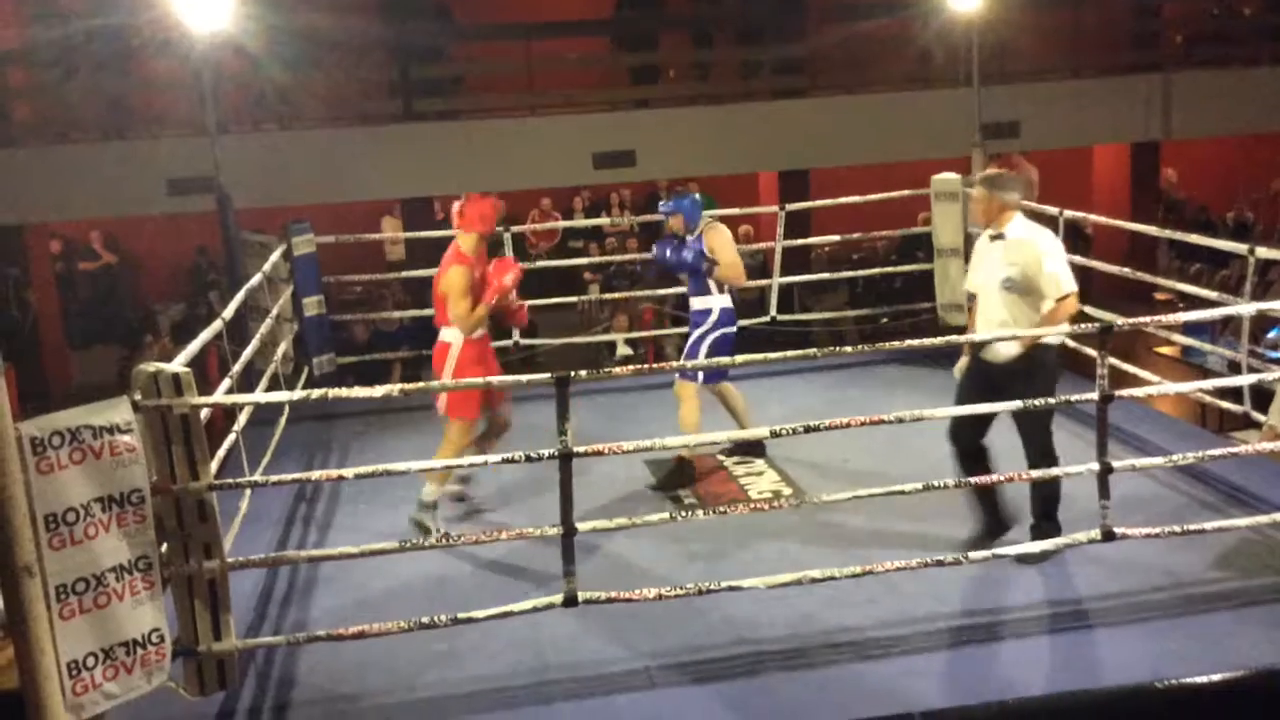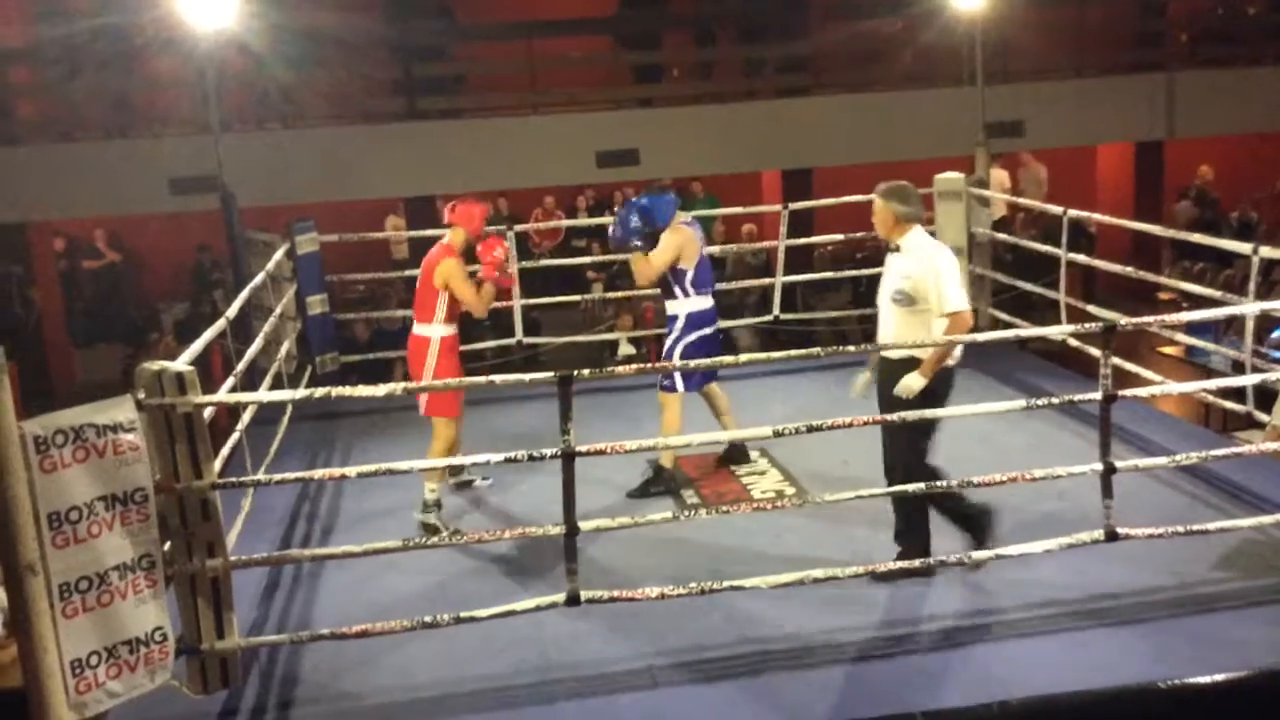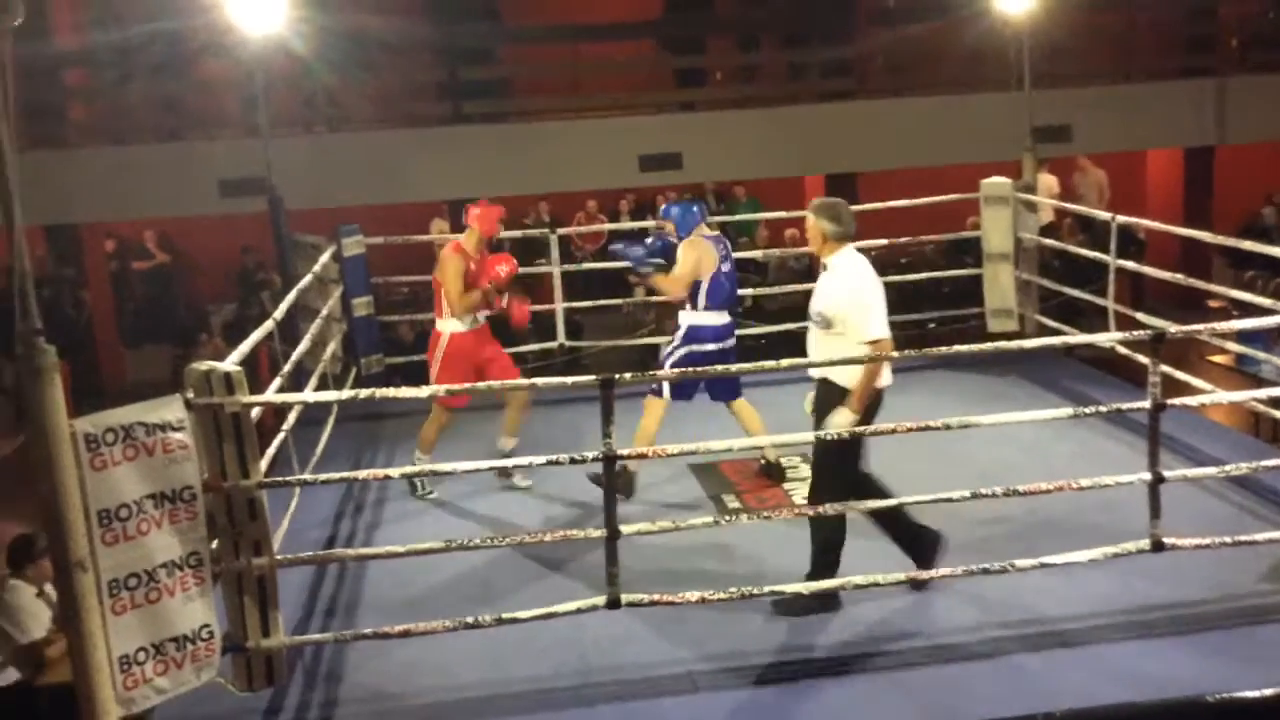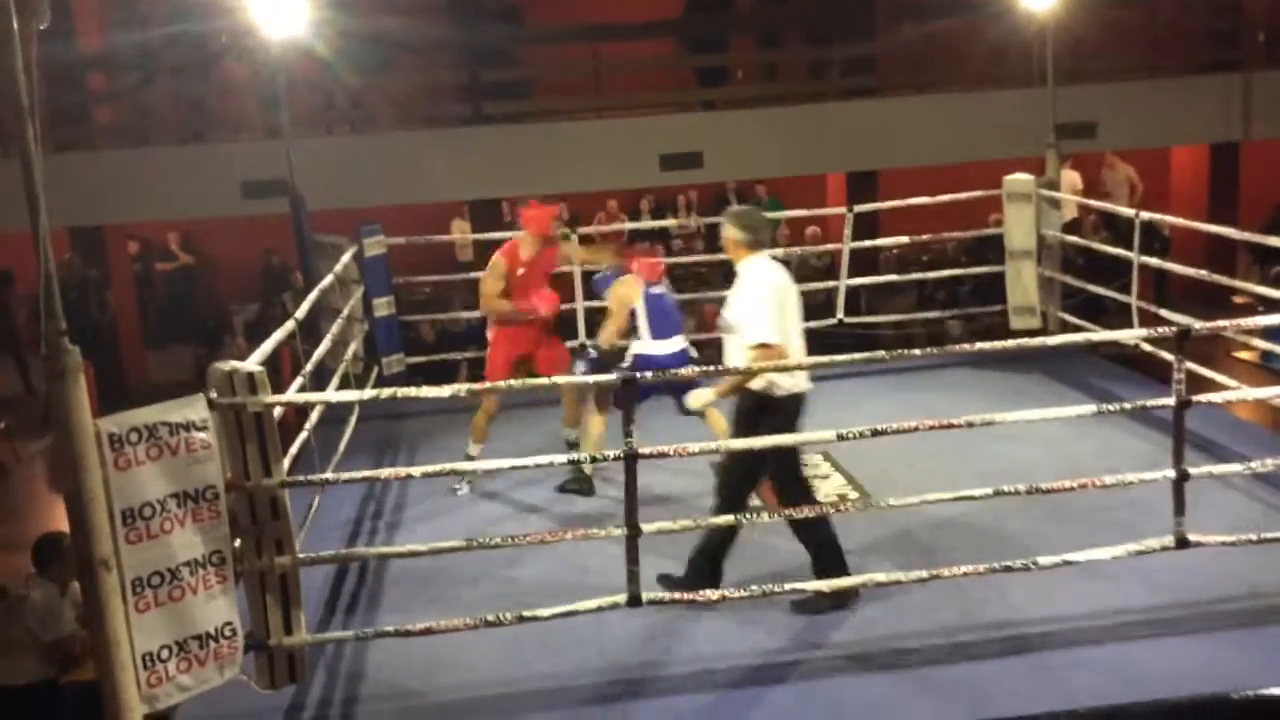
dt=0.5s
person 1, frame 1
left shoulder: (1038, 242)
right shoulder: (984, 243)
left elbow: (1068, 303)
left wrist: (1021, 344)
right wrist: (968, 351)
left hip: (1030, 357)
right hip: (989, 352)
left knee: (1037, 445)
right knee: (963, 434)
left ankle: (1046, 530)
right ankle: (993, 519)
person 1, frame 2
left shoulder: (932, 258)
right shoulder: (896, 255)
left elbow: (961, 321)
left wrist: (924, 373)
right wrist: (874, 367)
left hip: (923, 373)
right hip: (896, 369)
left knee: (907, 465)
right knee: (899, 465)
left ankle: (973, 519)
right ankle: (914, 553)
person 1, frame 3
left shoulder: (854, 279)
right shoulder: (837, 270)
left elbow: (879, 348)
left wrist: (851, 408)
right wrist: (820, 387)
left hip: (850, 395)
right hip: (836, 388)
left knee: (828, 491)
right knee: (850, 482)
left ankle: (820, 588)
right ankle: (921, 544)
person 1, frame 4
left shoulder: (756, 281)
right shoulder: (770, 273)
left elbow: (766, 352)
left wrist: (715, 391)
left hip: (769, 400)
right hip: (770, 395)
left knee: (791, 492)
right knee: (731, 486)
left ankle: (834, 580)
right ankle: (700, 575)
person 2, frame 1
left shoulder: (475, 253)
right shoulder: (458, 270)
right elbow: (465, 325)
left wrist: (506, 303)
right wrist: (496, 293)
left hip: (478, 346)
right hip: (458, 352)
left knee: (500, 420)
right knee: (459, 435)
left ankle: (458, 482)
right ankle: (426, 509)
person 2, frame 2
left shoulder: (445, 252)
right shoulder: (450, 261)
right elbow: (479, 308)
left wrist: (487, 275)
right wrist: (491, 271)
left hip: (441, 342)
right hip: (432, 347)
left knee: (456, 409)
right knee: (444, 430)
left ankle: (457, 472)
right ankle: (431, 513)
person 2, frame 3
left shoulder: (480, 254)
right shoulder: (453, 258)
right elbow: (458, 307)
left wrist: (507, 304)
right wrist: (491, 284)
left hip: (480, 336)
right hip: (453, 342)
left knee: (520, 395)
right knee: (442, 415)
left ankle: (505, 462)
right ankle: (417, 470)
person 2, frame 4
left shoulder: (554, 248)
right shoulder: (502, 260)
left elbow: (591, 256)
right elbow: (487, 304)
right wrist: (526, 307)
left hip: (543, 328)
right hip: (508, 332)
left knee: (572, 391)
right knee: (490, 405)
left ankle: (574, 447)
right ankle: (470, 463)
person 3, frame 1
left shoulder: (716, 233)
right shoulder: (693, 236)
left elbow: (738, 277)
right elbow: (693, 277)
left wrist: (700, 263)
right wrist: (676, 261)
left hip: (715, 317)
right hip: (706, 316)
left knee: (686, 386)
right knee: (716, 383)
left ankle: (684, 464)
right ankle: (751, 440)
person 3, frame 2
left shoulder: (675, 235)
right shoulder: (686, 226)
left elbow: (643, 277)
right elbow: (660, 265)
left wrist: (632, 240)
right wrist: (633, 238)
left hip: (687, 319)
right hip: (703, 315)
left knee: (669, 396)
right knee: (708, 384)
left ankle: (664, 474)
right ankle: (736, 445)
person 3, frame 3
left shoulder: (692, 246)
right shoulder: (720, 242)
left elbow: (676, 290)
left wrist: (642, 266)
right wrist: (663, 253)
left hip: (695, 334)
right hip: (722, 332)
left knee: (655, 401)
right knee: (735, 399)
left ankle: (626, 475)
right ankle: (772, 462)
person 3, frame 4
left shoulder: (621, 288)
right shoulder: (657, 280)
left elbow: (615, 328)
left wrist: (595, 353)
left hip: (644, 361)
right hip: (678, 356)
left knee: (597, 403)
right knee: (705, 409)
left ankle: (584, 475)
